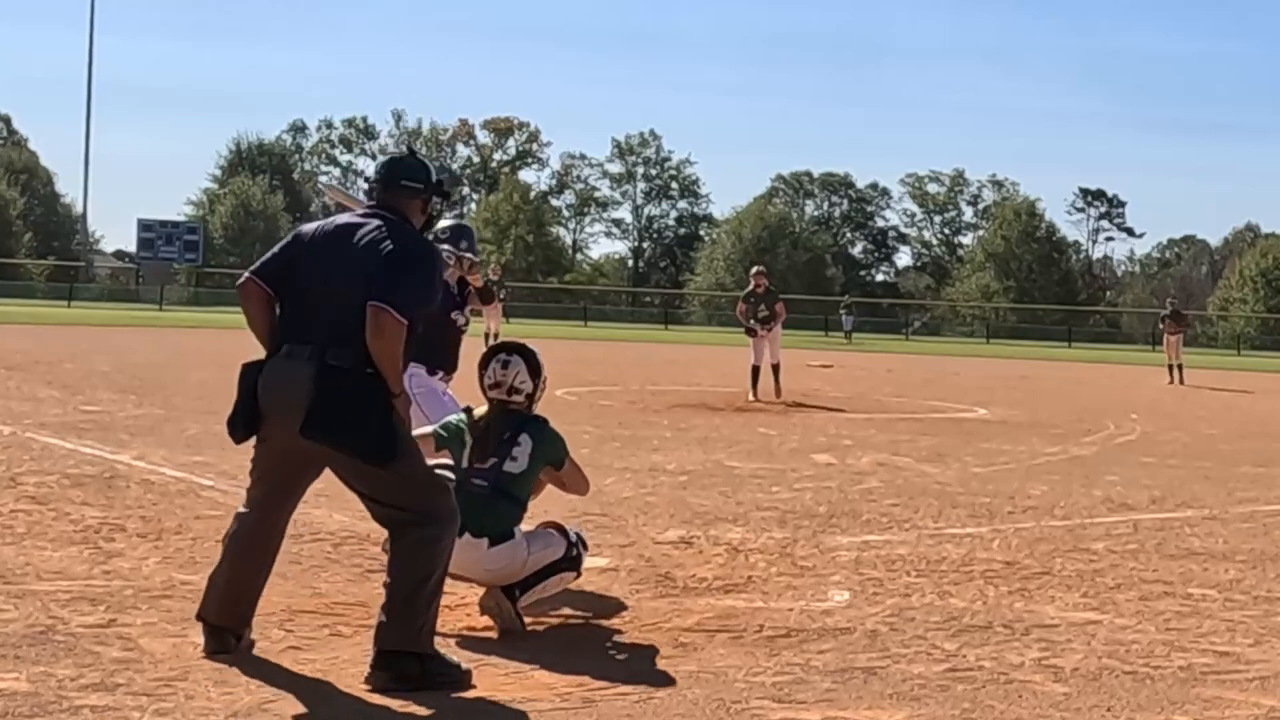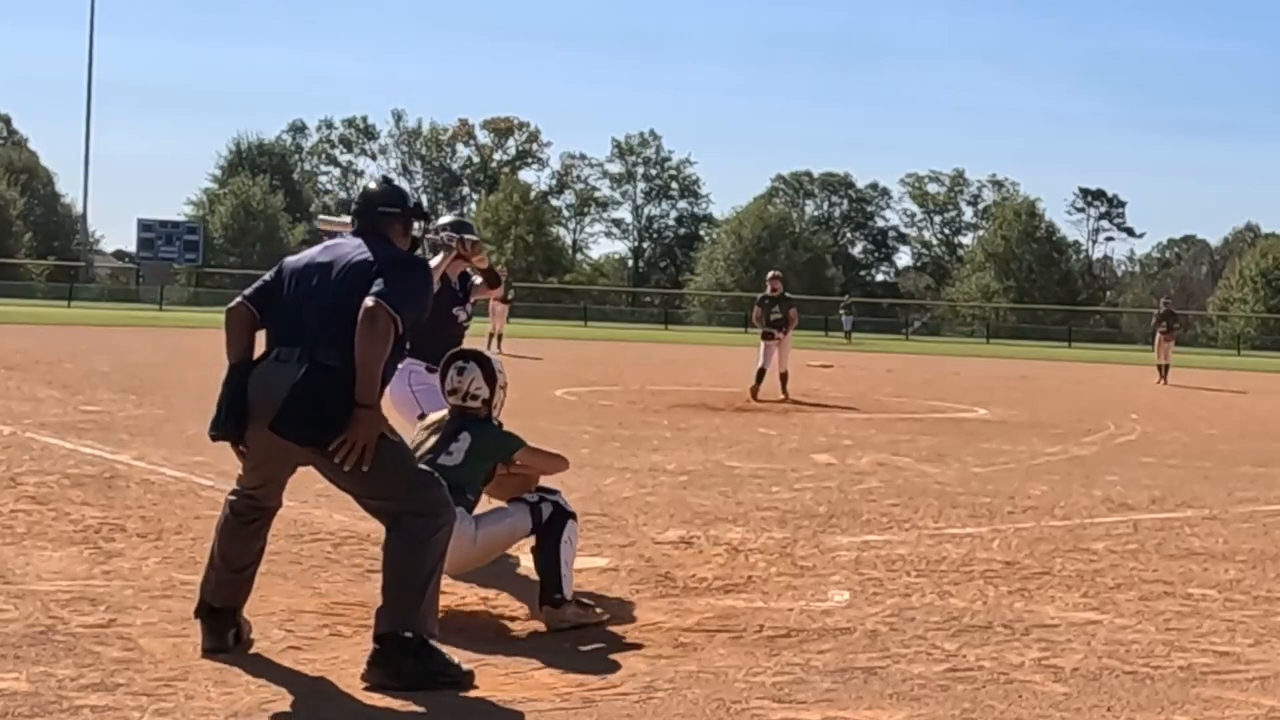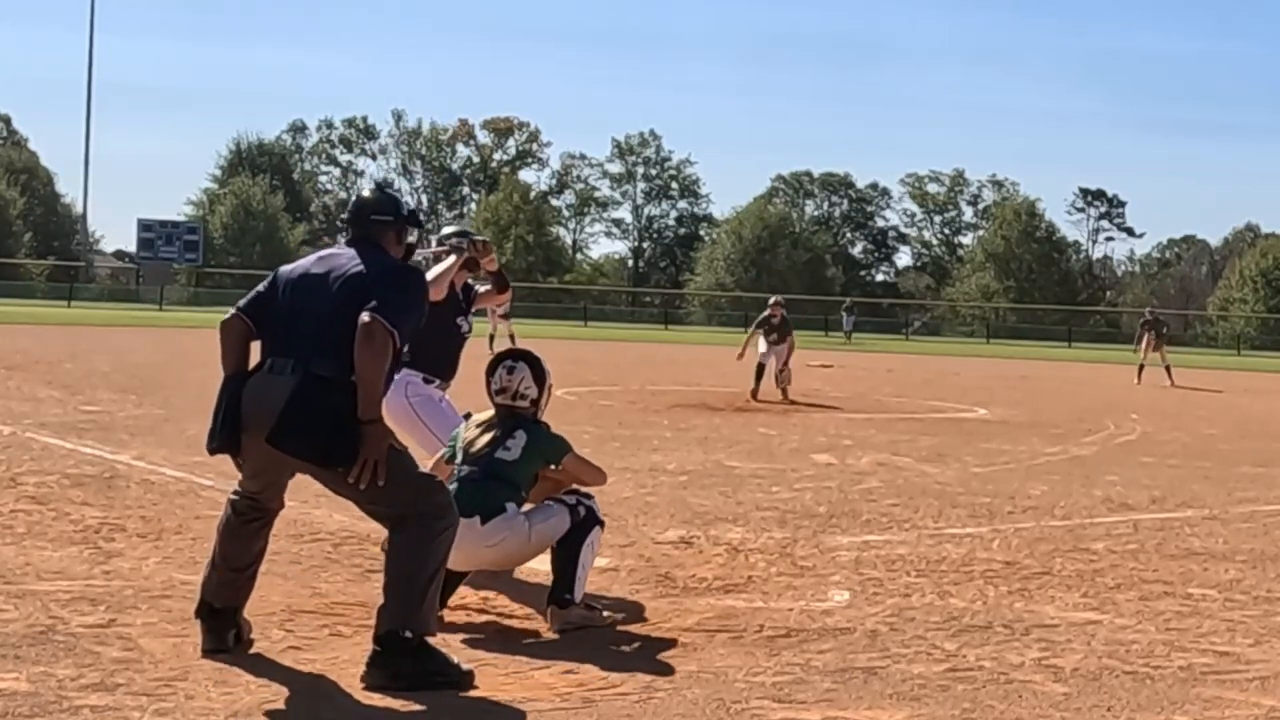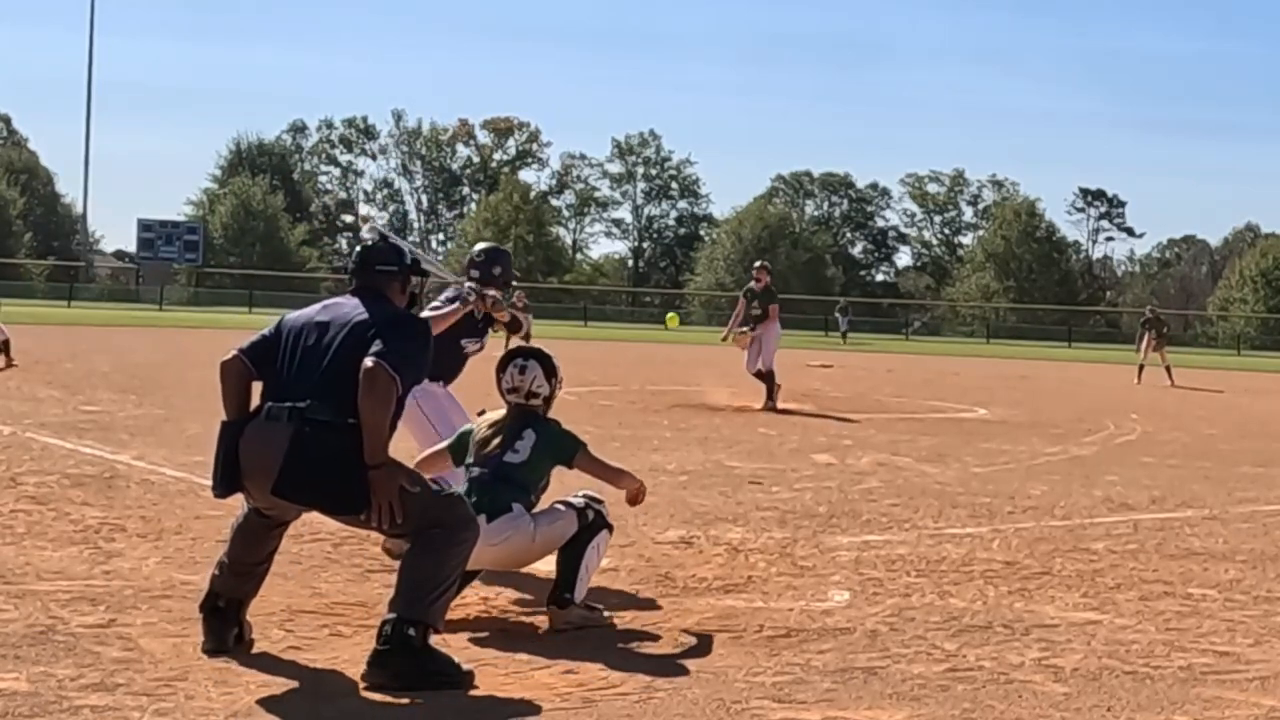
dt=1s
person 1, frame 1
left shoulder: (314, 233)
right shoulder: (415, 251)
left elbow: (252, 289)
right elbow: (383, 323)
left wrist: (281, 357)
right wrist: (395, 389)
left hip: (281, 389)
right hip: (348, 398)
left knee: (263, 508)
right knee: (428, 514)
left ankle: (222, 625)
right ankle: (402, 653)
person 1, frame 2
left shoulder: (301, 259)
right shoulder: (406, 266)
left elbow: (239, 312)
right elbow: (374, 317)
left wrist: (242, 393)
right wrist: (366, 407)
left hip: (266, 396)
right hip: (327, 405)
left knee: (251, 502)
right knee: (425, 509)
left ankle: (219, 618)
right ankle: (399, 648)
person 1, frame 3
left shoulder: (294, 269)
right shoulder: (400, 275)
left elbow: (233, 324)
right elbow: (372, 333)
left wrist: (240, 401)
right wrist: (370, 422)
left hip: (260, 410)
right hip: (323, 415)
left knee: (253, 503)
right knee: (427, 512)
left ankle: (219, 618)
right ankle: (399, 648)
person 1, frame 4
left shoulder: (299, 317)
right shoulder: (406, 324)
left elbow: (233, 364)
right elbow: (375, 376)
left wrist: (244, 441)
right wrist: (377, 466)
left hip: (258, 459)
right hip: (325, 459)
left knee: (267, 508)
right knee: (452, 522)
left ankle: (221, 616)
right ankle: (401, 646)
person 2, frame 1
left shoulder: (462, 424)
right shoulder: (542, 434)
right elbow: (581, 487)
right hip: (496, 557)
right knee: (572, 548)
right ankle: (509, 594)
person 2, frame 2
left shoulder: (427, 427)
right shoulder: (488, 435)
right elbow: (559, 463)
right wrist: (510, 468)
right hip: (451, 544)
right knee: (552, 506)
right ankle: (559, 604)
person 2, frame 3
left shoulder: (470, 426)
right shoulder: (539, 435)
left elbow: (433, 478)
right elbow: (598, 477)
right wrist: (550, 474)
right hip: (494, 540)
right knee: (583, 508)
right ankle: (566, 606)
person 2, frame 4
left shoulder: (479, 428)
right shoulder: (549, 434)
left elbow: (422, 465)
right elbow: (616, 477)
right wrist: (636, 485)
right hip: (503, 541)
right knee: (592, 511)
right ankle: (566, 605)
person 3, frame 1
left shoulder: (460, 286)
left elbow: (487, 300)
left wrist: (474, 276)
right wrist: (443, 268)
left hip: (433, 384)
right hip: (415, 380)
person 3, frame 2
left shoulder: (464, 282)
left elbow: (494, 287)
left wrist: (478, 257)
right wrist: (447, 253)
left hip: (440, 382)
right hip: (415, 380)
person 3, frame 3
left shoulder: (466, 293)
right shoulder: (442, 287)
left elbow: (502, 293)
right elbow: (432, 289)
left wrist: (488, 258)
right wrist: (457, 255)
left hip: (433, 392)
right hip: (411, 390)
person 3, frame 4
left shoulder: (485, 308)
right shoulder: (454, 300)
left elbow: (519, 327)
left wrist: (502, 312)
right wrist: (462, 306)
left hip: (432, 387)
right hip: (418, 389)
right knee: (452, 466)
